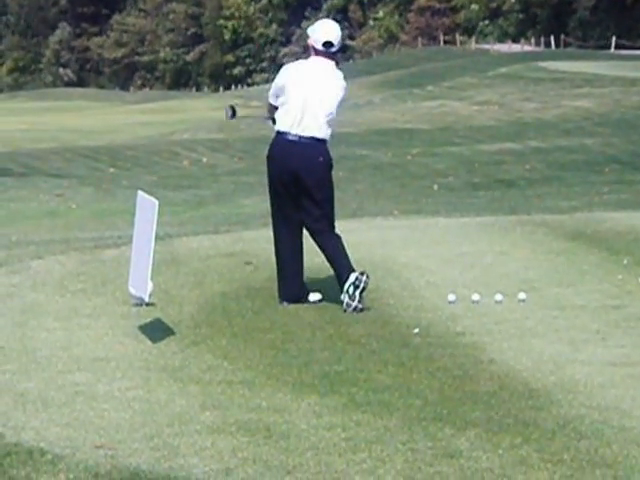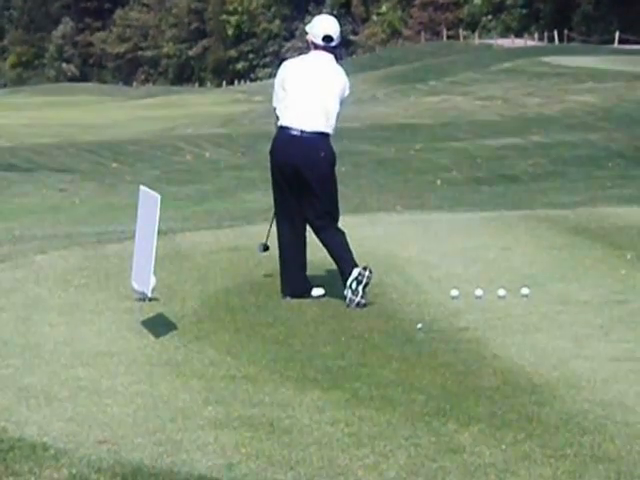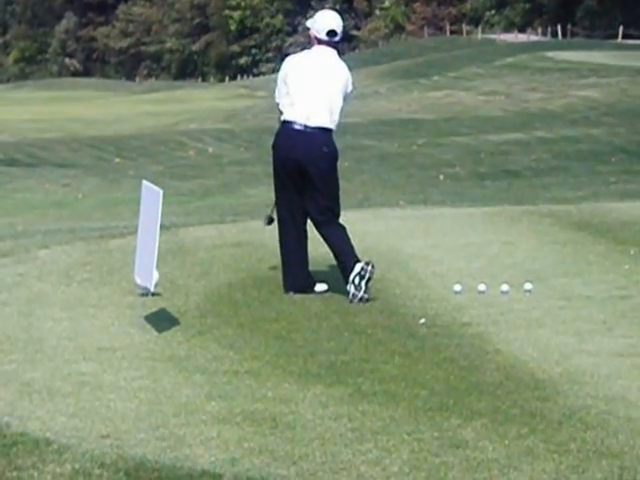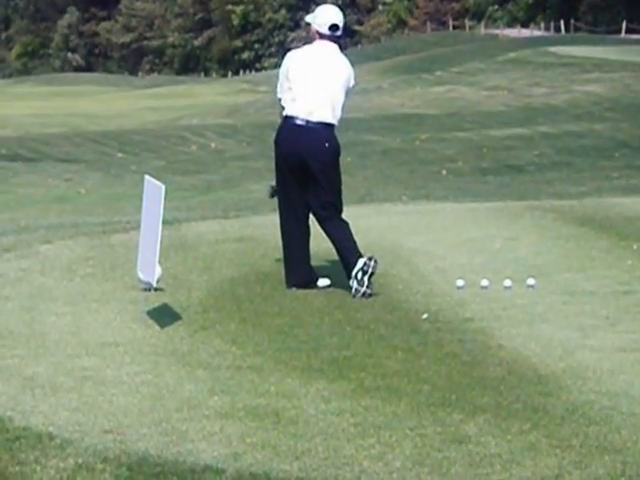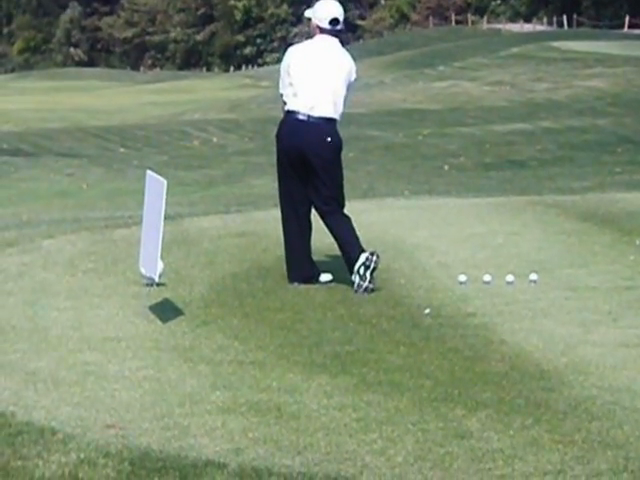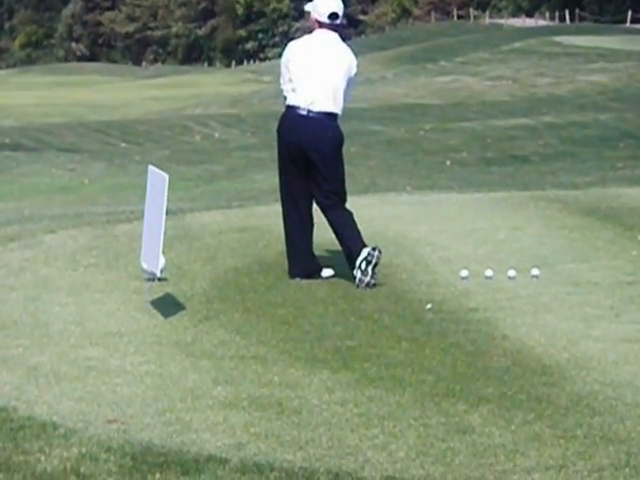
dt=0.3s
person 1, frame 1
left shoulder: (291, 71)
right shoulder: (339, 81)
left elbow: (271, 108)
left hip: (283, 149)
right hip: (315, 153)
left knee: (286, 223)
right knee: (321, 224)
left ankle: (292, 290)
right ankle: (348, 276)
person 1, frame 2
left shoulder: (289, 67)
right shoulder: (340, 77)
left elbow: (278, 110)
right elbow: (333, 111)
left hip: (285, 144)
right hip: (317, 148)
left knee: (288, 217)
right knee: (323, 219)
left ankle: (294, 284)
right ankle: (351, 272)
person 1, frame 3
left shoulder: (292, 62)
right shoulder: (343, 72)
left elbow: (281, 105)
right elbow: (336, 109)
left hip: (288, 138)
right hip: (319, 143)
left knee: (290, 213)
right knee: (325, 214)
left ankle: (297, 280)
right ankle: (353, 268)
person 1, frame 4
left shoulder: (294, 57)
right shoulder: (345, 67)
left elbow: (283, 99)
right elbow: (339, 106)
left hip: (290, 133)
right hip: (321, 138)
left knee: (292, 207)
right knee: (327, 209)
left ankle: (299, 275)
right ankle: (356, 263)
person 1, frame 5
left shoulder: (295, 52)
right shoulder: (346, 61)
left elbow: (285, 94)
right elbow: (341, 101)
left hip: (291, 128)
right hip: (323, 133)
left knee: (294, 202)
right knee: (330, 204)
left ankle: (301, 270)
right ankle: (358, 258)
person 1, frame 6
left shoulder: (295, 47)
right shoulder: (346, 56)
left elbow: (286, 88)
right elbow: (343, 98)
left hip: (292, 123)
right hip: (324, 128)
left knee: (295, 197)
right knee: (331, 198)
left ankle: (302, 265)
right ankle: (359, 253)
